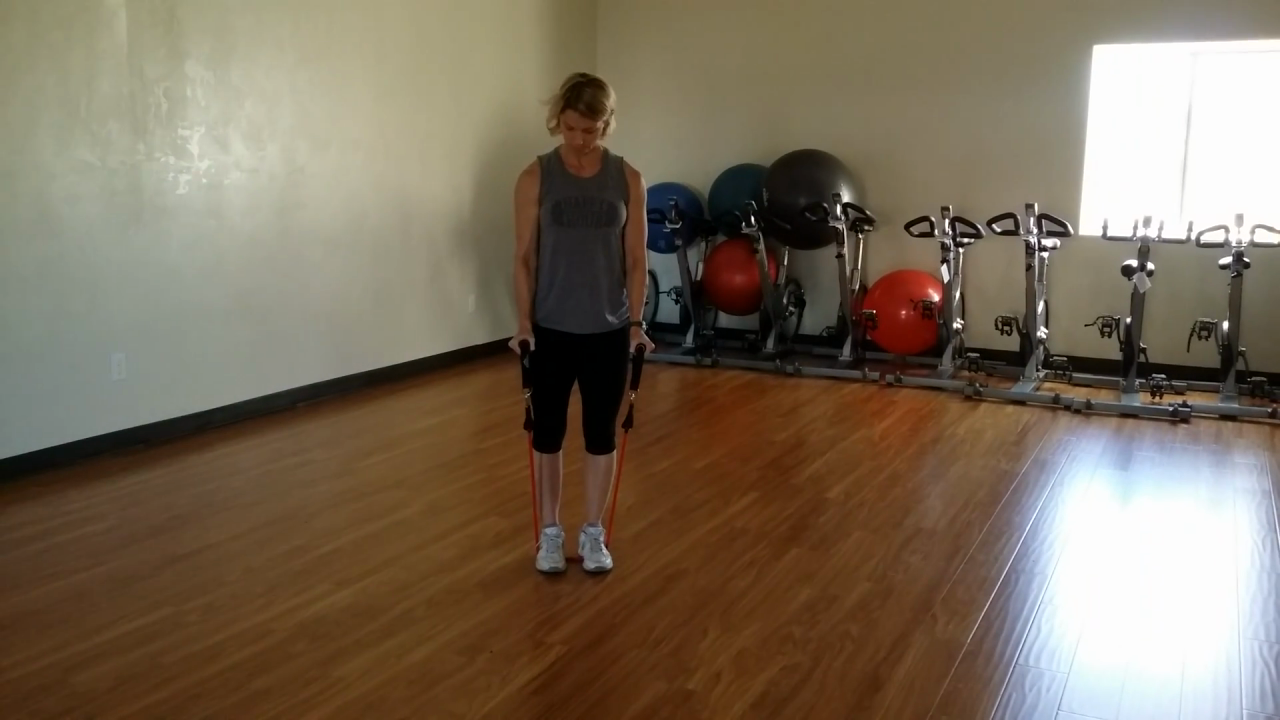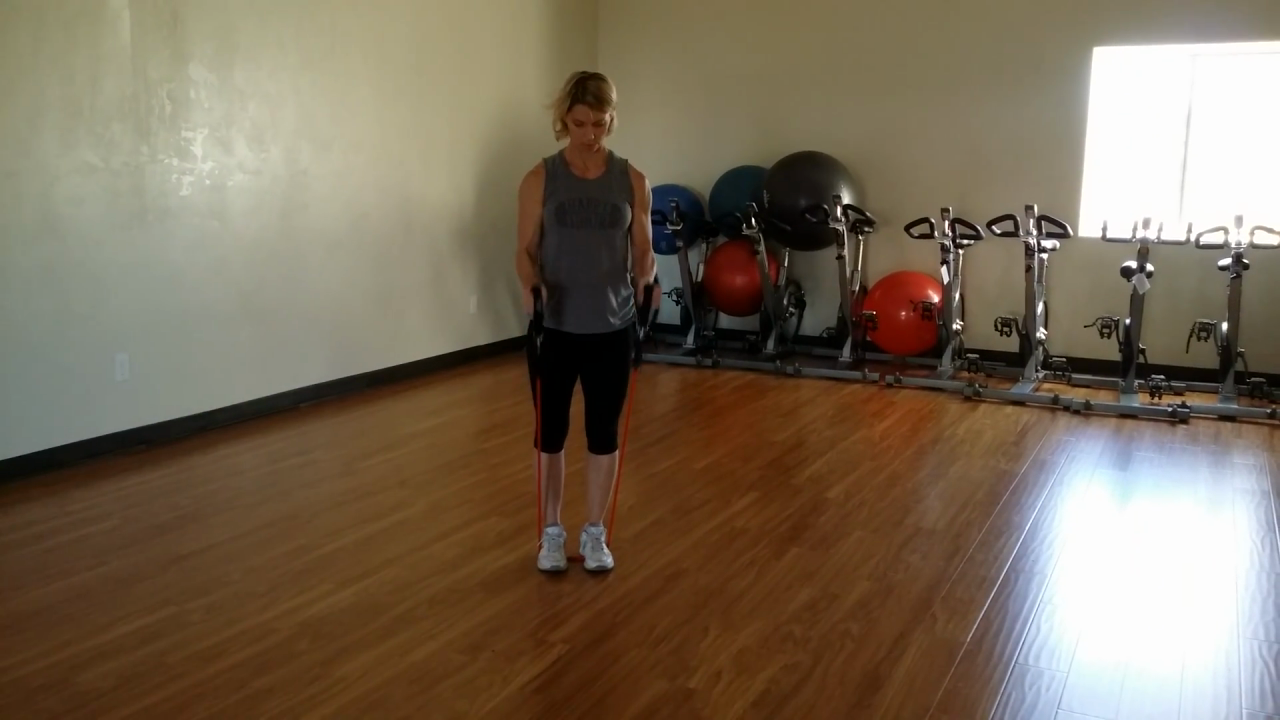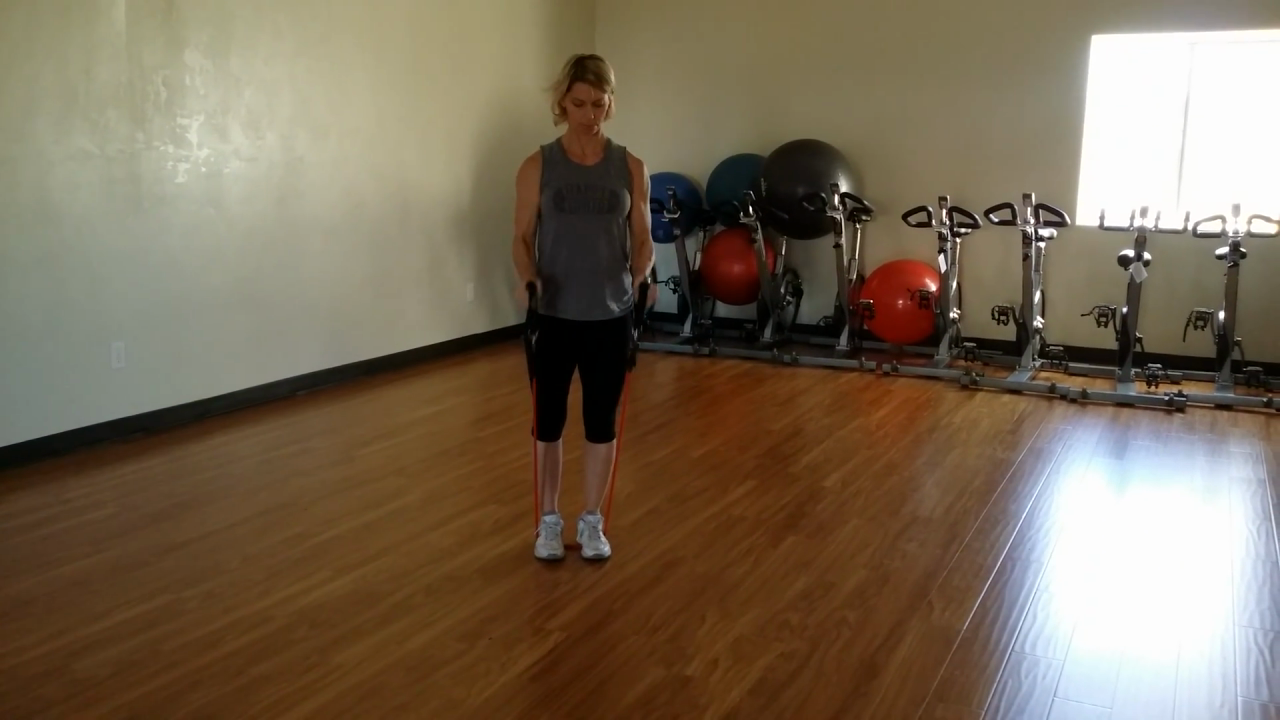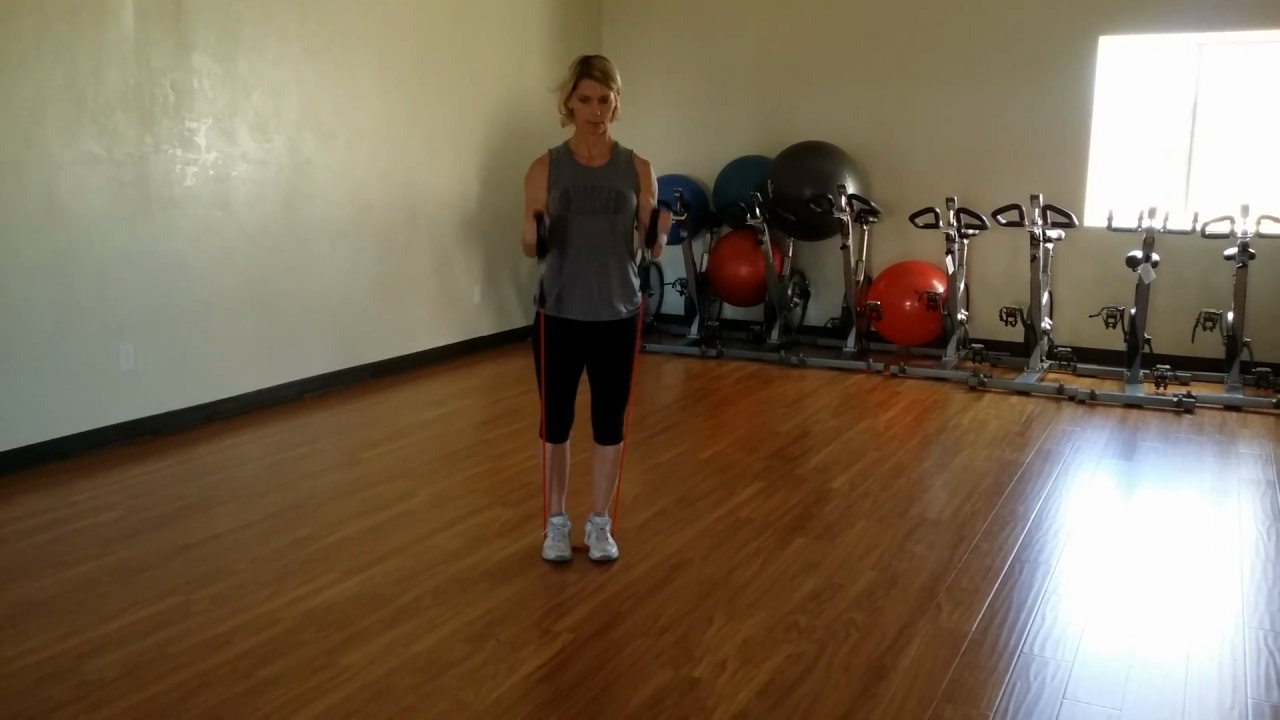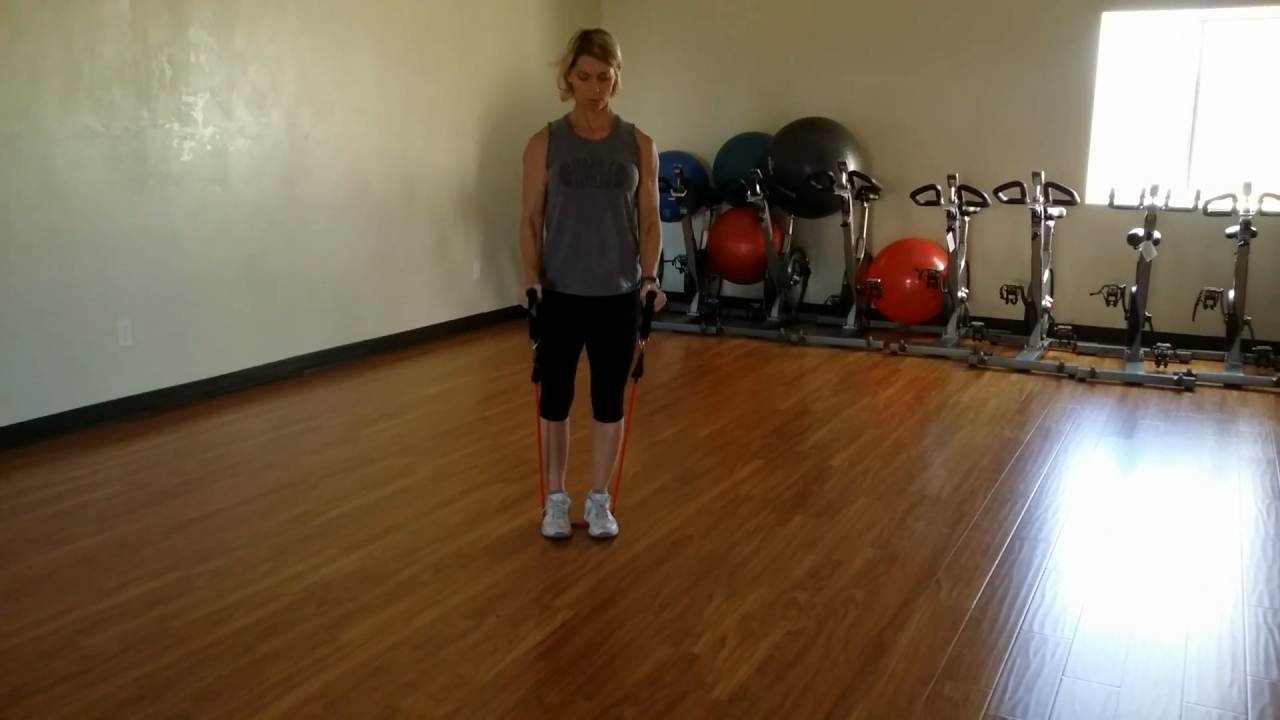
dt=1s
person 1, frame 1
left shoulder: (627, 179)
right shoulder: (536, 176)
left elbow: (636, 259)
right elbow: (524, 257)
left wrist: (636, 322)
right wrist: (523, 321)
left hip: (608, 330)
right hip: (551, 329)
left knee: (601, 434)
right knee: (548, 432)
left ankle: (593, 534)
right ankle: (550, 533)
person 1, frame 2
left shoulder: (632, 180)
right shoulder: (540, 178)
left elbow: (642, 250)
right elbow: (525, 250)
left wrist: (645, 277)
right wrist: (529, 284)
left hip: (612, 329)
right hip: (553, 328)
left knee: (603, 433)
right knee: (551, 432)
left ankle: (595, 533)
right ankle: (552, 532)
person 1, frame 3
left shoulder: (630, 167)
right shoulder: (538, 165)
left elbow: (642, 238)
right elbow: (522, 236)
left wrist: (641, 276)
right wrist: (527, 278)
left hip: (611, 316)
right hip: (552, 316)
left knee: (601, 421)
right knee: (548, 420)
left ankle: (592, 522)
right ankle: (549, 520)
person 1, frame 4
left shoulder: (637, 169)
right shoulder: (545, 168)
left elbow: (651, 250)
right elbow: (530, 248)
left wrist: (657, 232)
right wrist: (532, 232)
left hip: (617, 317)
right hip: (559, 317)
left knee: (609, 423)
right knee: (556, 422)
left ankle: (599, 523)
right ankle: (556, 521)
person 1, frame 5
left shoulder: (639, 144)
right shoulder: (545, 143)
left elbow: (649, 221)
right elbow: (531, 219)
left wrist: (650, 276)
right wrist: (530, 275)
left hip: (618, 296)
right hip: (559, 294)
left knee: (609, 399)
right knee: (555, 398)
left ankle: (599, 500)
right ankle: (556, 499)
